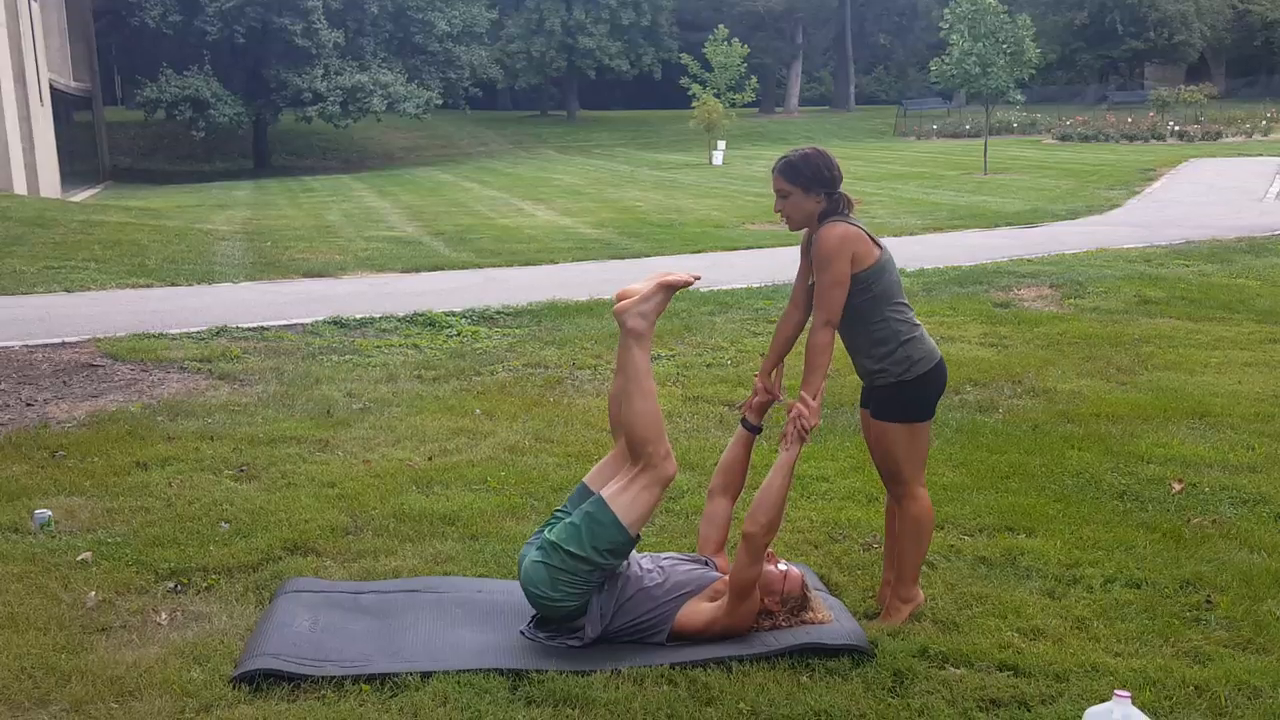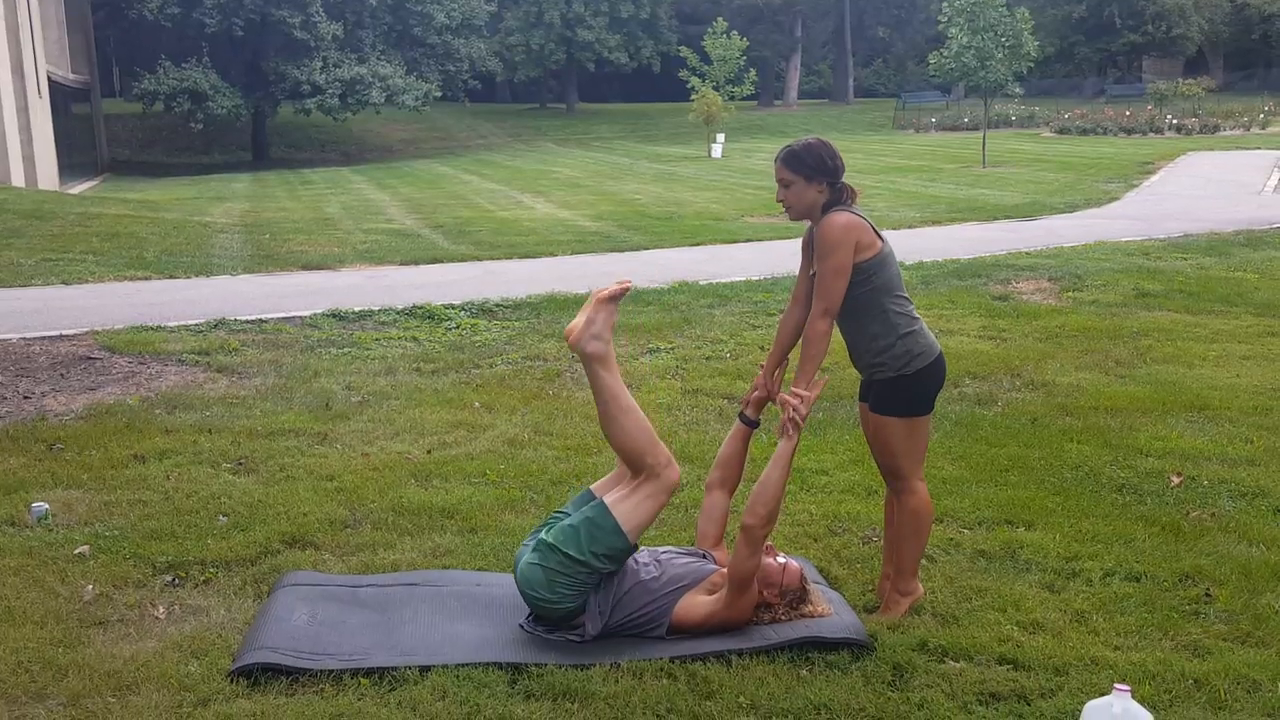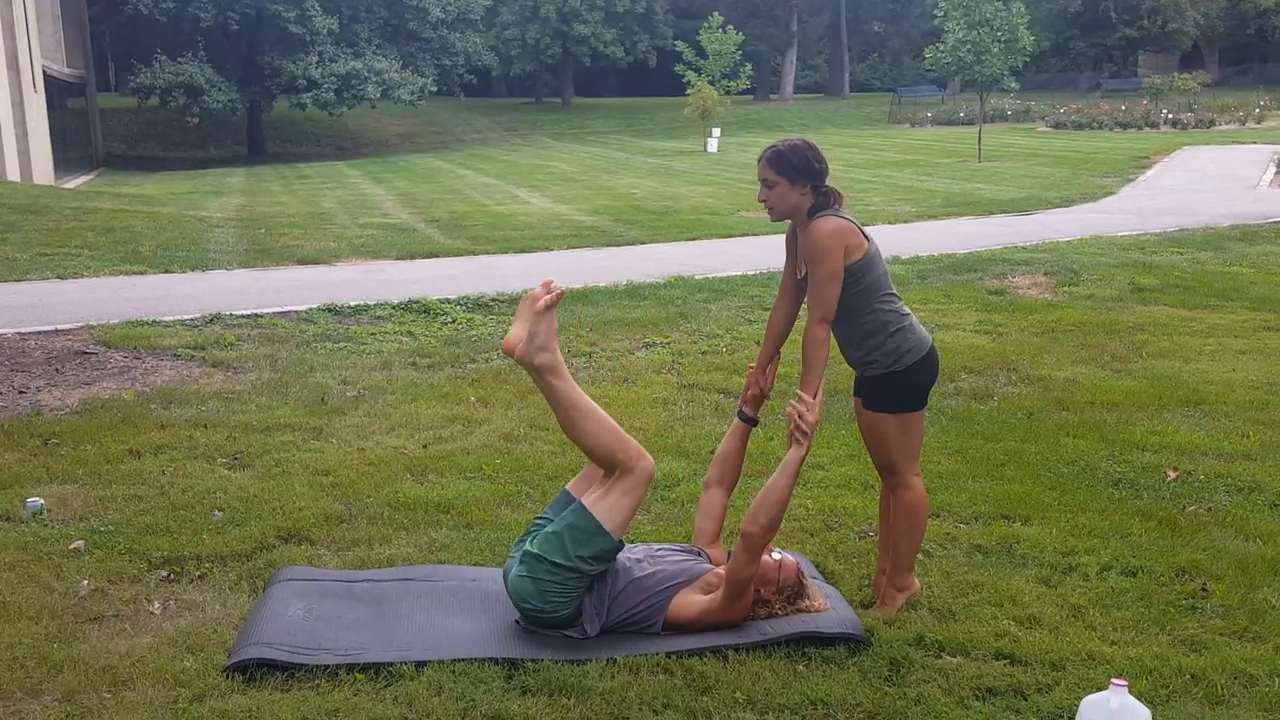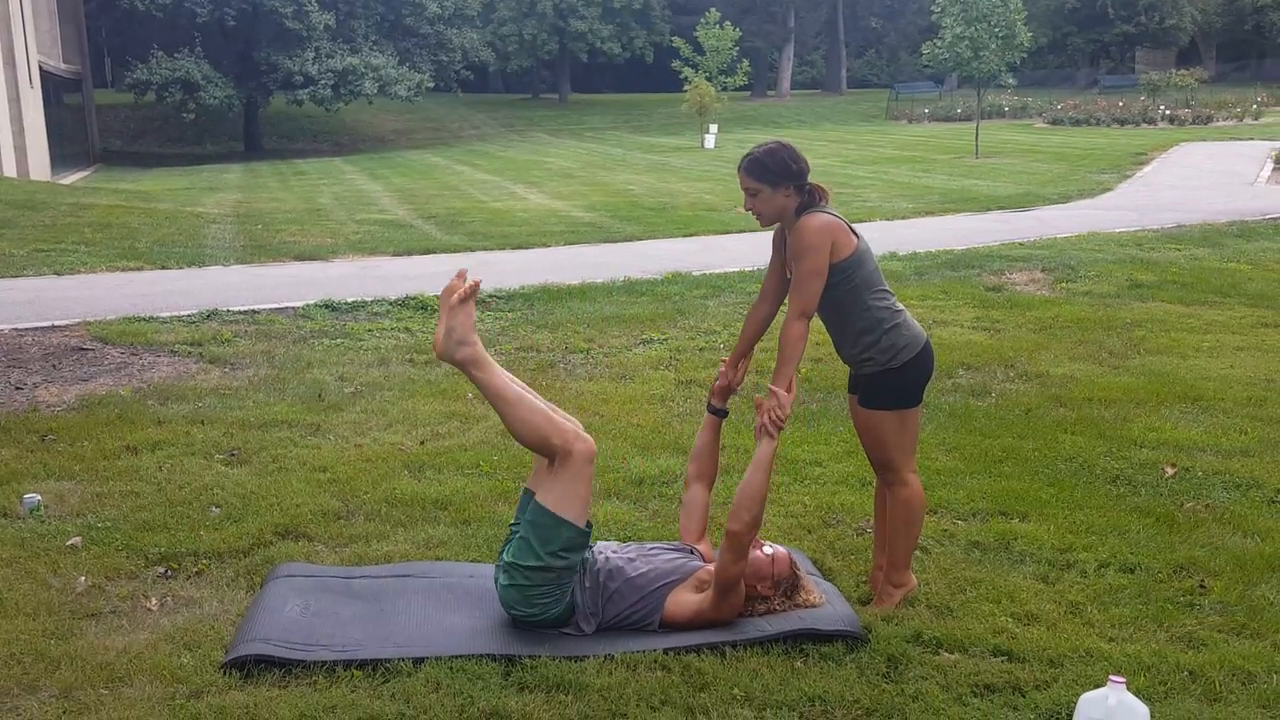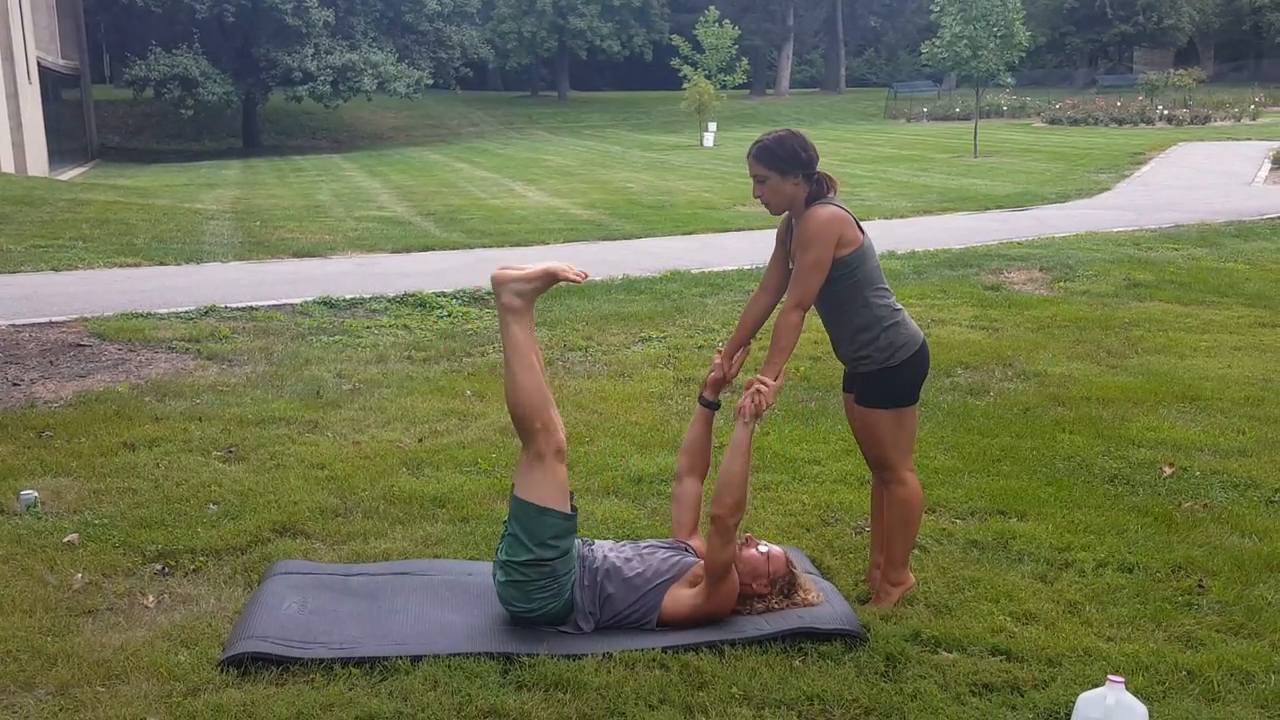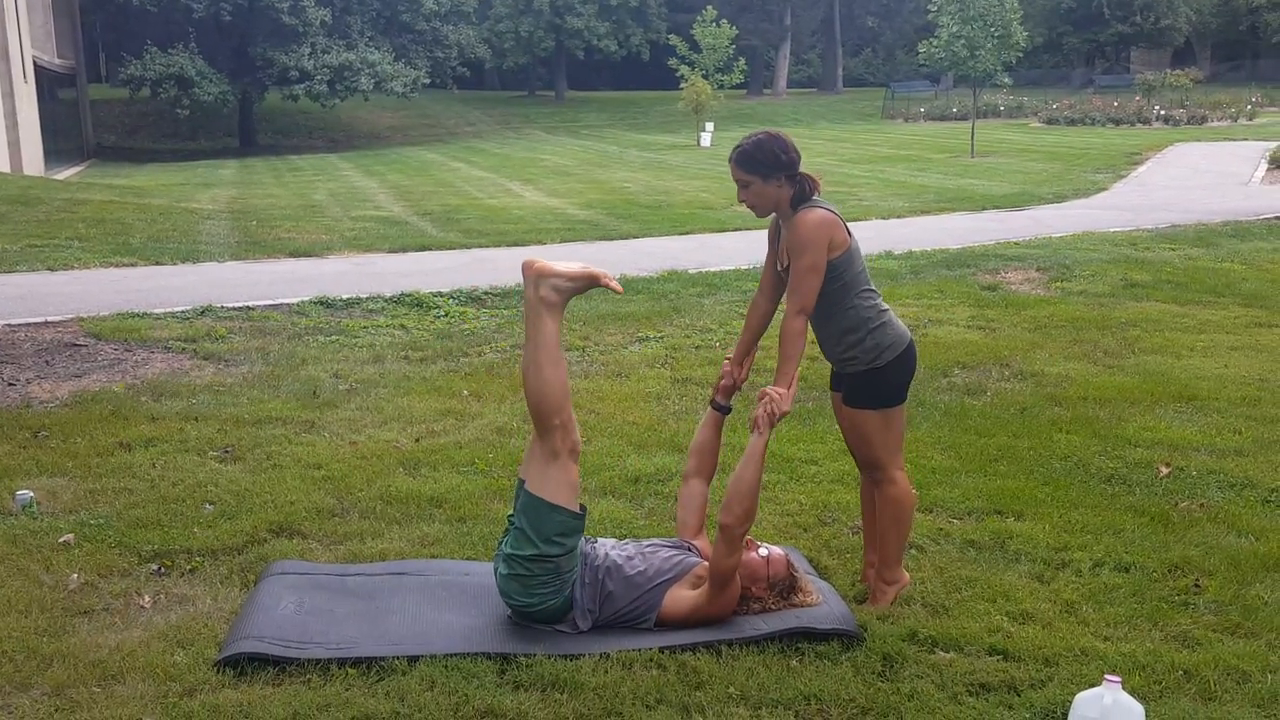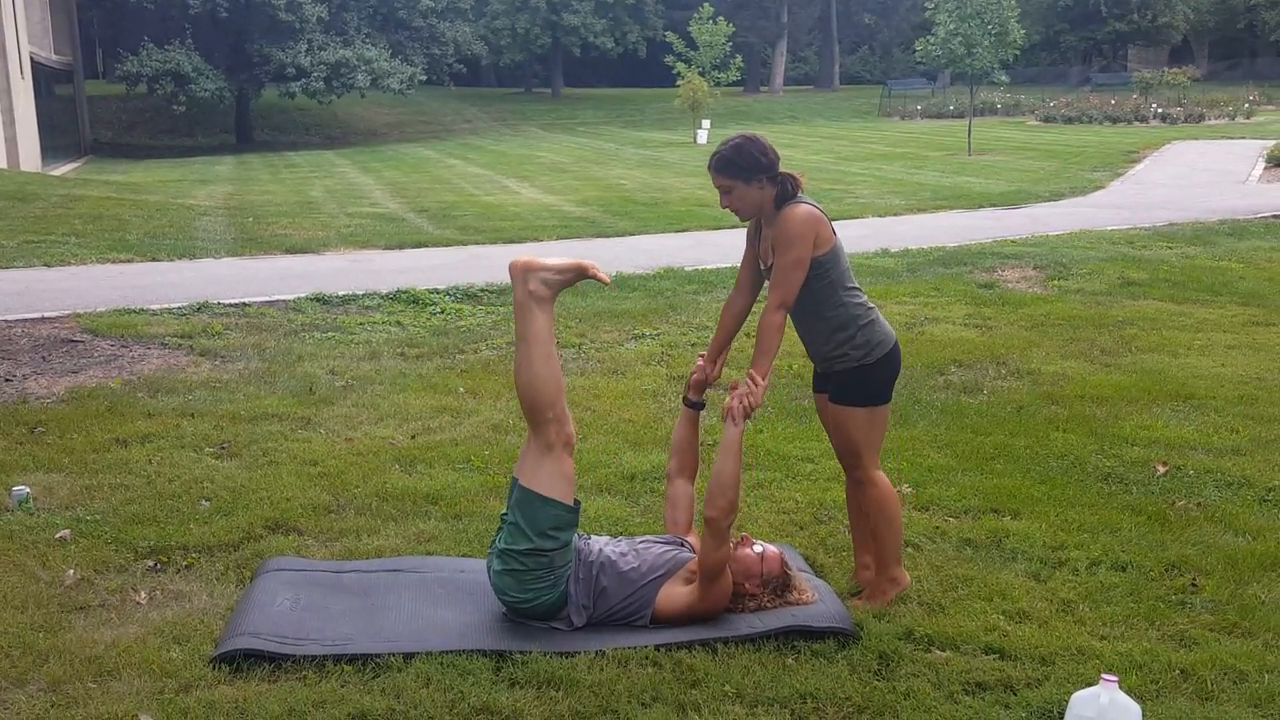
dt=0.4s
person 1, frame 1
left shoulder: (837, 237)
right shoulder: (815, 241)
left elbow: (826, 325)
right elbow: (797, 310)
left wrist: (807, 399)
right wrist: (766, 373)
left hip: (910, 374)
right hip: (883, 375)
left knee: (908, 486)
right knee: (893, 483)
left ankle: (908, 591)
right ankle: (891, 581)
person 1, frame 2
left shoulder: (838, 227)
right shoulder: (818, 232)
left elbow: (822, 315)
right elbow: (799, 305)
left wrist: (800, 388)
right wrist: (770, 368)
left hip: (909, 368)
right hip: (882, 369)
left knee: (906, 480)
right knee: (892, 478)
left ankle: (906, 585)
right ankle: (890, 576)
person 1, frame 3
left shoulder: (825, 232)
right shoulder: (798, 232)
left elbow: (818, 322)
right elbow: (786, 303)
left wrist: (808, 400)
right wrist: (761, 367)
left hip: (902, 363)
right hip: (875, 364)
left knee: (902, 475)
right knee: (887, 472)
left ankle: (903, 579)
right ankle: (886, 570)
person 1, frame 4
left shoulder: (814, 229)
right shoulder: (788, 234)
left elbow: (799, 316)
right elbow: (767, 303)
left wrist: (779, 391)
right wrist: (733, 363)
left hip: (897, 359)
right hip: (870, 361)
left knee: (898, 472)
right knee: (882, 469)
left ankle: (899, 577)
right ankle: (881, 567)
person 1, frame 5
left shoulder: (823, 220)
right shoulder: (793, 224)
left elbow: (795, 307)
right elbow: (766, 294)
left wrist: (768, 378)
right wrist: (728, 354)
left hip: (893, 358)
right hip: (864, 360)
left knee: (895, 471)
right knee: (879, 468)
left ankle: (897, 576)
right ankle: (878, 566)
person 1, frame 6
left shoulder: (811, 223)
right shoulder: (783, 225)
left elbow: (798, 313)
right elbow: (766, 297)
left wrist: (782, 387)
right wrist: (739, 359)
left hip: (880, 358)
right hip: (851, 360)
left knee: (885, 470)
right knee: (867, 466)
left ankle: (891, 575)
right ankle: (873, 567)
person 1, frame 7
left shoulder: (798, 219)
right shoulder: (761, 226)
left elbow: (778, 306)
right elbow: (741, 295)
left wrist: (757, 380)
right wrist: (712, 359)
left hip: (866, 356)
right hip: (832, 359)
left knee: (865, 469)
right knee: (851, 467)
left ankle: (892, 574)
right ankle: (866, 566)
person 2, frame 1
left shoulder: (736, 613)
right shoulder: (716, 571)
left elbow: (757, 533)
right elbow: (721, 493)
left wrist: (790, 449)
right wrist: (752, 421)
left hip: (558, 580)
right hip: (547, 561)
left knee: (655, 464)
right knee: (634, 450)
left ankle: (637, 329)
right ankle: (637, 324)
person 2, frame 2
left shoulder: (734, 605)
right shoulder: (713, 565)
left elbow: (755, 526)
right elbow: (718, 486)
left wrist: (788, 441)
right wrist: (750, 414)
left hip: (552, 579)
right hip: (541, 561)
left knee: (659, 471)
right knee: (641, 466)
left ankle: (598, 352)
right ankle: (594, 350)
person 2, frame 3
left shoulder: (731, 603)
right shoulder: (712, 564)
left elbow: (755, 531)
right elbow: (717, 483)
left wrist: (798, 450)
right wrist: (748, 412)
left hip: (546, 586)
left knee: (634, 464)
right knee: (613, 454)
left ankle: (544, 361)
right ankle: (538, 356)
person 2, frame 4
left shoulder: (723, 601)
right shoulder: (702, 559)
left elbow: (739, 528)
right elbow: (698, 480)
left wrist: (768, 441)
right wrist: (717, 405)
left hip: (543, 596)
right hip: (535, 578)
left knee: (576, 447)
right knee: (568, 436)
left ankle: (467, 355)
right ankle: (467, 350)
person 2, frame 5
left shoulder: (718, 594)
right shoulder: (696, 557)
left elbow: (725, 515)
right elbow: (688, 474)
left wrist: (745, 425)
right wrist: (710, 397)
left hip: (541, 591)
left knee: (545, 442)
right knee: (543, 435)
left ankle: (515, 303)
right ankle: (514, 299)
person 2, frame 6
left shoulder: (719, 597)
right shoulder: (699, 557)
left elbow: (732, 522)
right elbow: (695, 476)
left wrist: (760, 435)
right wrist: (721, 401)
left hip: (542, 587)
right hip: (532, 572)
left knee: (559, 440)
right knee: (552, 433)
left ankle: (547, 296)
right ankle: (544, 292)
person 2, frame 7
left shoulder: (713, 593)
right shoulder: (690, 552)
left elbow: (718, 516)
right elbow: (680, 474)
left wrist: (735, 425)
right wrist: (693, 398)
left hip: (538, 584)
right hip: (525, 568)
left knee: (554, 436)
right knee: (550, 432)
left ankle: (536, 291)
right ankle: (532, 289)
